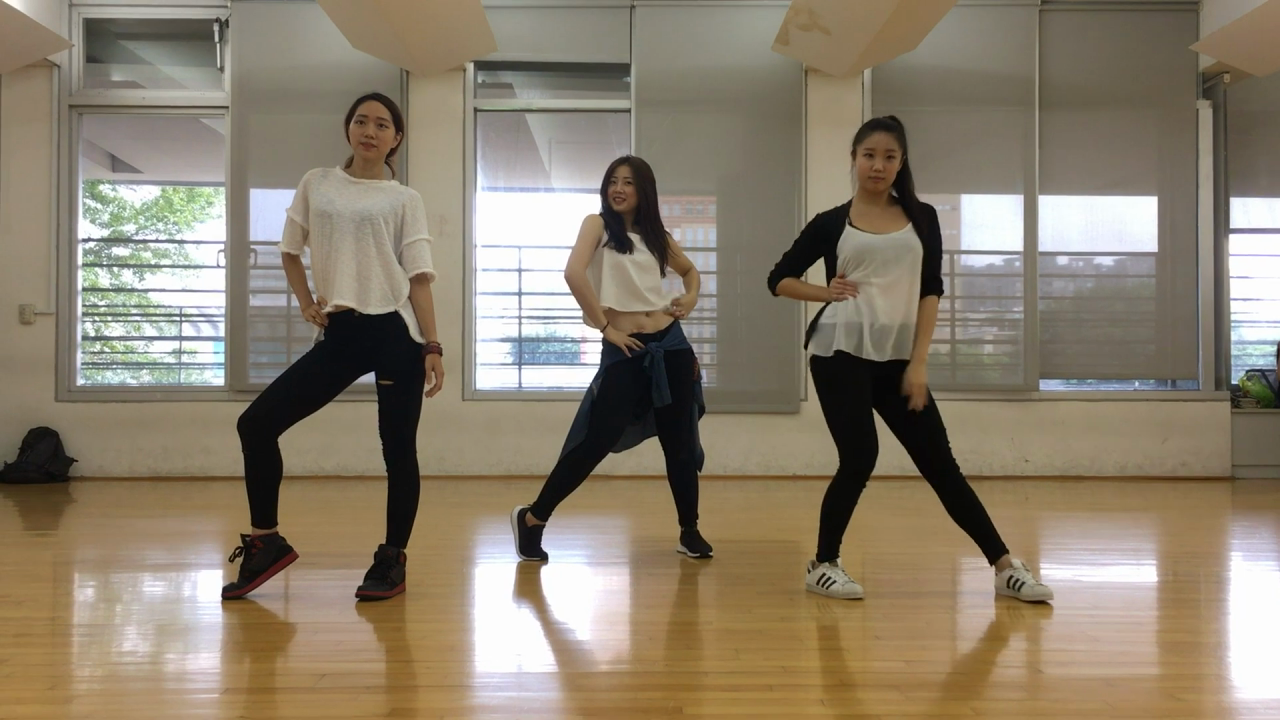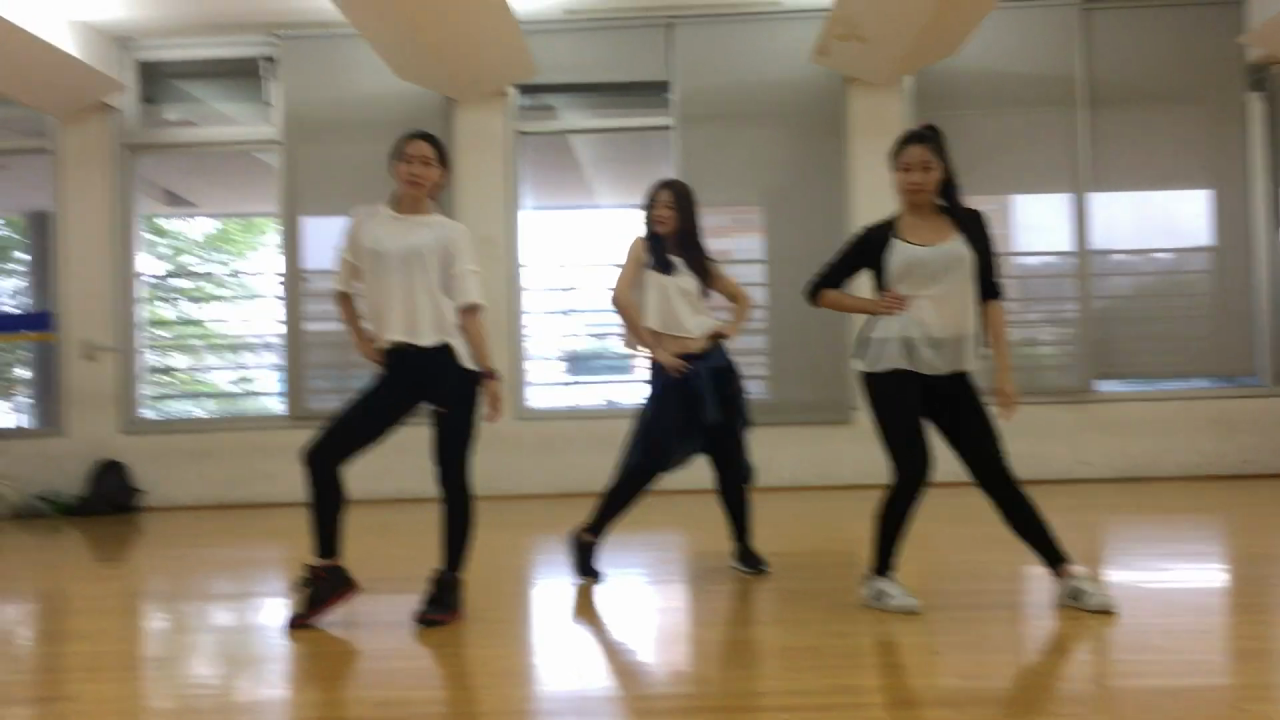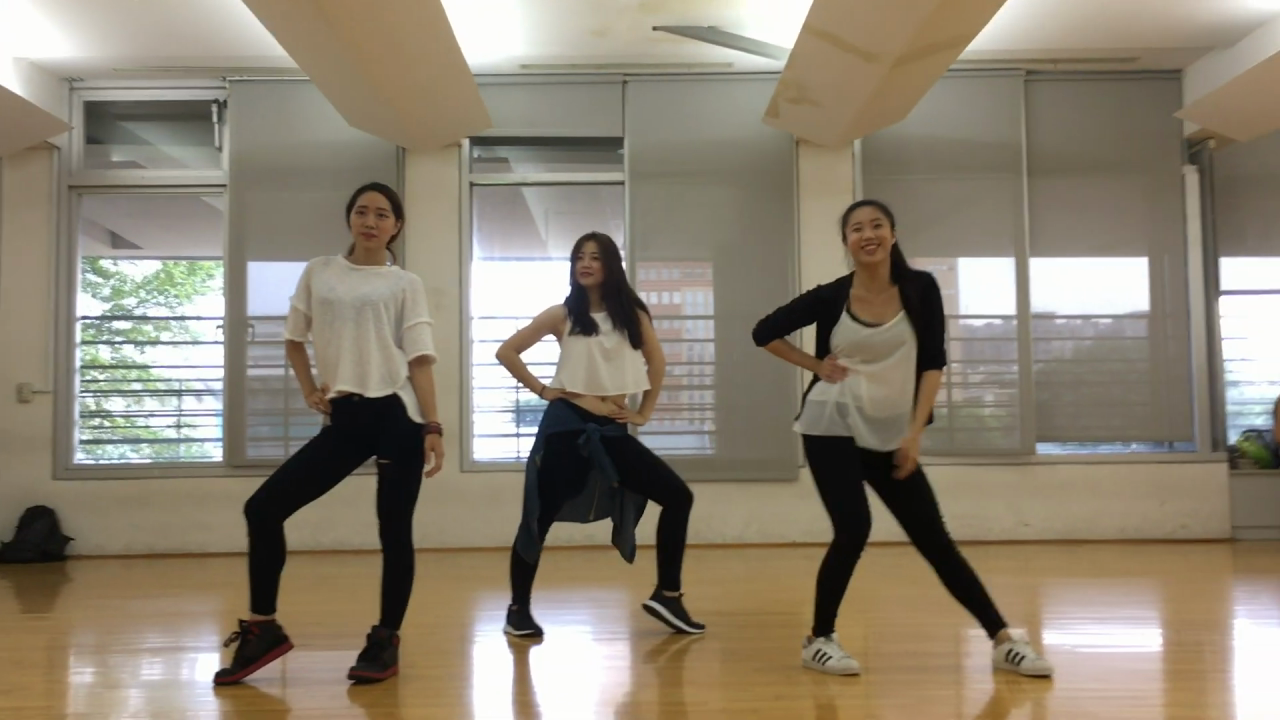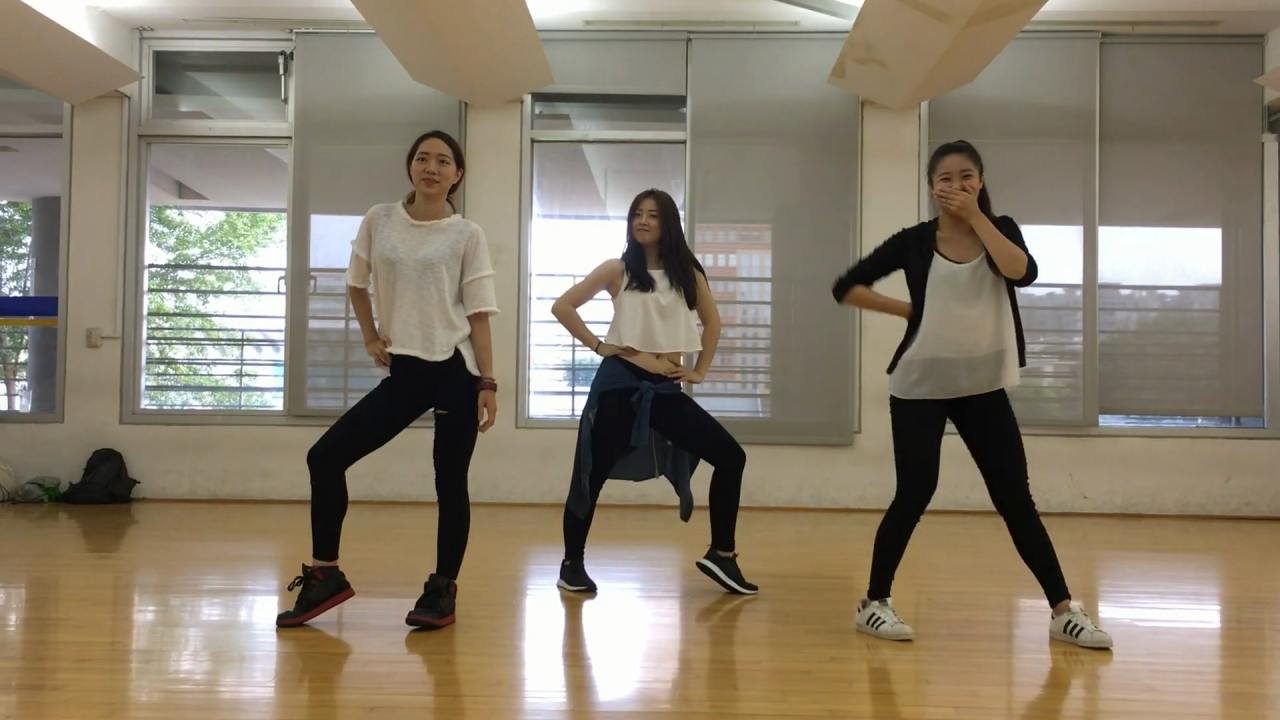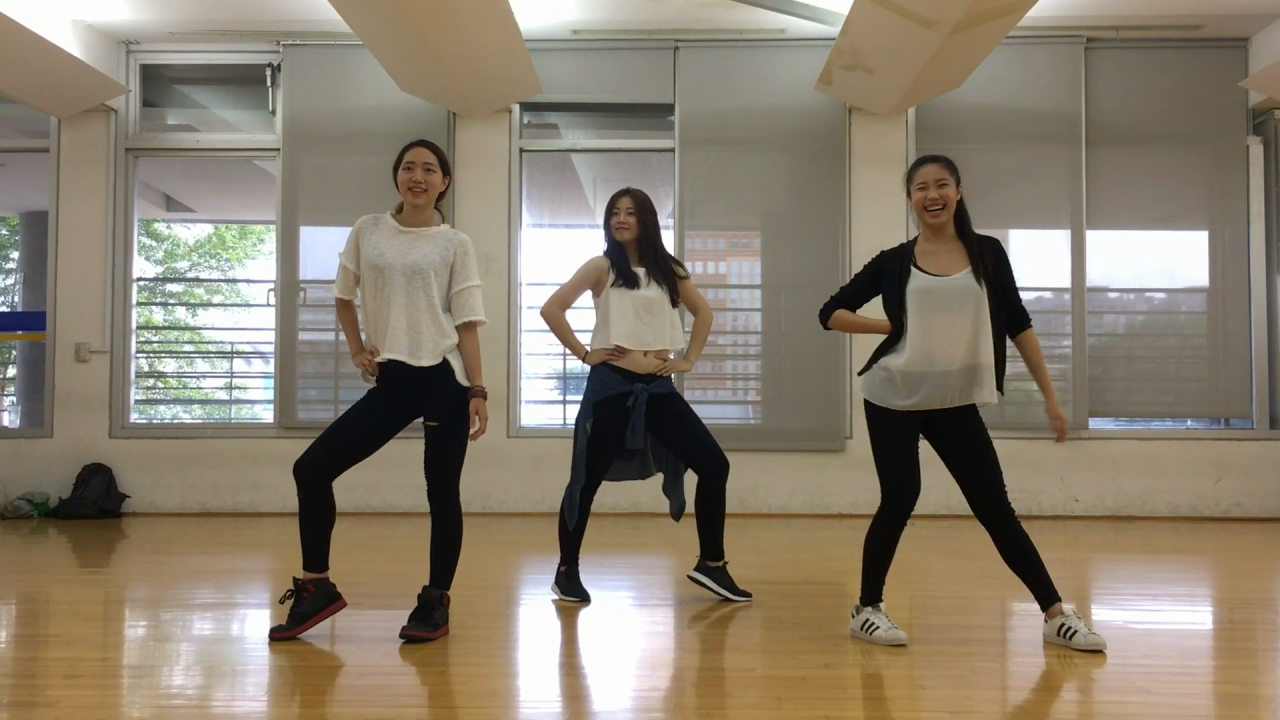
dt=1s
person 1, frame 1
left shoulder: (405, 200)
right shoulder: (316, 184)
left elbow: (419, 277)
right elbow: (291, 251)
left wrist: (433, 346)
right wrist: (306, 306)
left hip: (396, 333)
right hip: (339, 334)
left knee: (398, 448)
right knee: (257, 422)
left ankle: (392, 559)
right ankle: (266, 541)
person 1, frame 2
left shoulder: (451, 233)
right shoulder: (365, 222)
left elbow: (468, 307)
right elbow: (345, 289)
left wrist: (488, 372)
right wrist: (361, 340)
left hip: (448, 363)
right hip: (395, 367)
left knee: (451, 474)
right knee: (322, 455)
left ankle: (449, 583)
right ankle: (327, 571)
person 1, frame 3
left shoulder: (406, 284)
right shoulder: (318, 272)
left elbow: (420, 360)
right elbow: (294, 339)
left wrist: (433, 427)
right wrist: (309, 392)
left hip: (397, 416)
right hip: (343, 419)
left knee: (394, 529)
right knee: (264, 507)
left ankle: (385, 640)
right ankle: (263, 628)
person 1, frame 4
left shoulder: (467, 235)
right shoulder: (378, 221)
left elbow: (478, 315)
right elbow: (358, 284)
left wrist: (487, 383)
right wrist: (371, 340)
left hip: (455, 371)
right hip: (403, 372)
left knee: (450, 481)
right knee: (325, 457)
left ankle: (442, 589)
right ankle: (327, 574)
person 1, frame 5
left shoulder: (455, 244)
right shoulder: (366, 231)
left elbow: (466, 323)
right elbow: (344, 296)
left wrist: (477, 391)
right wrist: (357, 351)
left hip: (444, 380)
right hip: (390, 381)
left knee: (442, 491)
right knee: (312, 467)
left ankle: (436, 601)
right ankle: (317, 586)
person 2, frame 1
left shoulder: (922, 217)
right shoulder: (831, 223)
left elbow: (930, 290)
right elbow: (779, 279)
left wrist: (920, 361)
right wrist: (824, 292)
left hip: (896, 358)
right hip: (840, 352)
left knee: (938, 462)
right knee: (858, 458)
left ankle: (1006, 566)
right ankle: (823, 565)
person 2, frame 2
left shoulder: (969, 224)
right shoulder: (878, 237)
left elbow: (989, 296)
right elbow: (821, 291)
left wrist: (1003, 367)
right wrist: (874, 306)
left hip: (950, 369)
right hip: (893, 364)
left knee: (994, 472)
right knee: (911, 470)
left ankle: (1067, 574)
right ankle: (879, 578)
person 2, frame 3
left shoulder: (920, 288)
right shoulder: (830, 296)
left elbow: (933, 364)
right elbow: (765, 332)
left wrist: (914, 431)
right wrist: (815, 366)
left hip: (890, 434)
right hip: (832, 427)
left knee: (933, 537)
right knee: (853, 531)
left ankle: (1003, 640)
right ankle: (819, 640)
person 2, frame 4
left shoulder: (1000, 229)
right shoulder: (915, 241)
left elbow: (1021, 271)
right elbow: (845, 287)
left wrist: (975, 216)
right wrist: (907, 308)
left hip: (984, 388)
right hip: (920, 386)
left knee: (1016, 499)
right knee: (914, 492)
left ankle: (1064, 611)
right ankle: (874, 603)
person 2, frame 5
left shoulder: (987, 253)
right shoulder: (893, 261)
left elbow: (1017, 323)
right elbow: (831, 313)
left wrist: (1050, 394)
right wrist: (889, 326)
left hip: (956, 403)
right hip: (893, 398)
left knee: (995, 506)
right knee: (900, 498)
left ankle: (1056, 615)
right ankle: (867, 608)
person 3, frame 1
left shoulder: (657, 236)
right shoulder: (598, 224)
left elbow: (689, 270)
right elbow: (574, 273)
left wrist: (691, 297)
right wrist: (605, 326)
left hip: (672, 346)
right hip: (625, 351)
left knee: (680, 443)
right knee: (595, 442)
left ankle: (689, 532)
right ankle: (531, 518)
person 3, frame 2
left shoulder: (698, 261)
right shoulder: (642, 248)
left elbow: (741, 298)
right elbow: (621, 296)
left wrist: (731, 328)
right wrist: (653, 347)
left hip: (714, 366)
right hip: (673, 371)
left knee: (730, 458)
right knee: (649, 461)
left ankle: (743, 546)
right ankle: (586, 536)
person 3, frame 3
left shoulder: (632, 313)
right shoulder: (562, 315)
left elbow: (656, 362)
right elbow: (506, 352)
left wrist: (644, 412)
right wrist: (542, 390)
left hip: (612, 430)
right hip: (568, 425)
left knee: (678, 496)
right knee: (540, 516)
left ankle: (667, 595)
right ankle: (519, 609)
person 3, frame 4
left shoulder: (687, 273)
right shoulder: (618, 269)
left elbow: (712, 322)
right elbow: (562, 306)
left wrist: (700, 370)
right wrist: (598, 346)
left hip: (666, 388)
right hip: (621, 382)
left knee: (730, 456)
right knee: (593, 473)
left ankle: (721, 555)
right ankle: (572, 564)
person 3, frame 5
left shoulder: (668, 269)
right shoulder: (601, 267)
left elbow: (703, 312)
right elbow: (551, 309)
left wrist: (688, 360)
right wrist: (584, 354)
left hip: (658, 387)
right hip: (612, 385)
left knee: (714, 464)
right knee: (588, 478)
left ankle: (711, 564)
right ankle: (567, 572)
